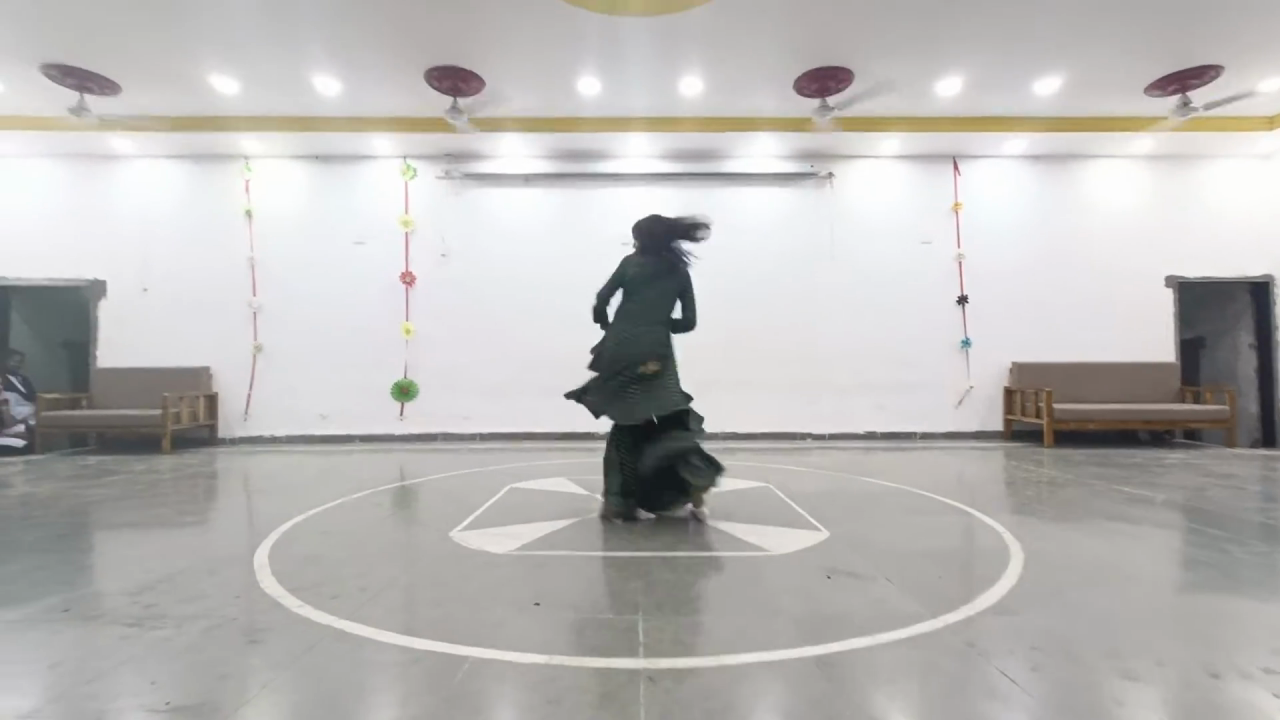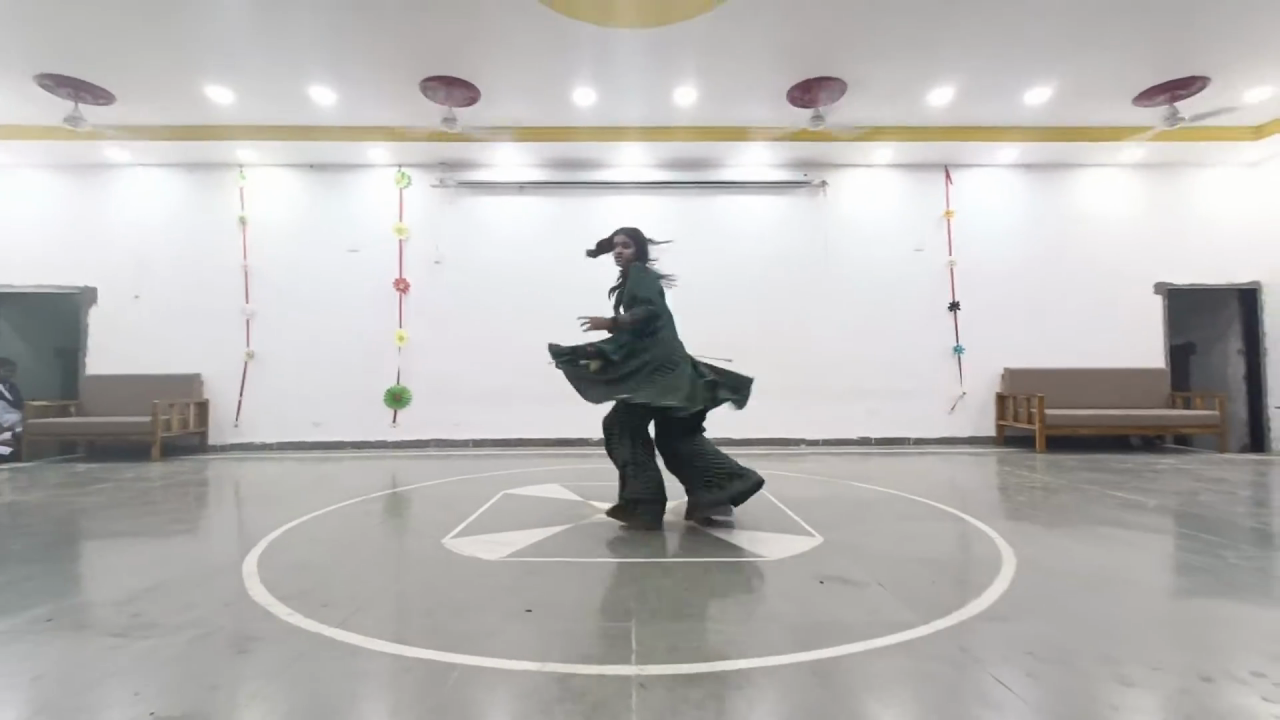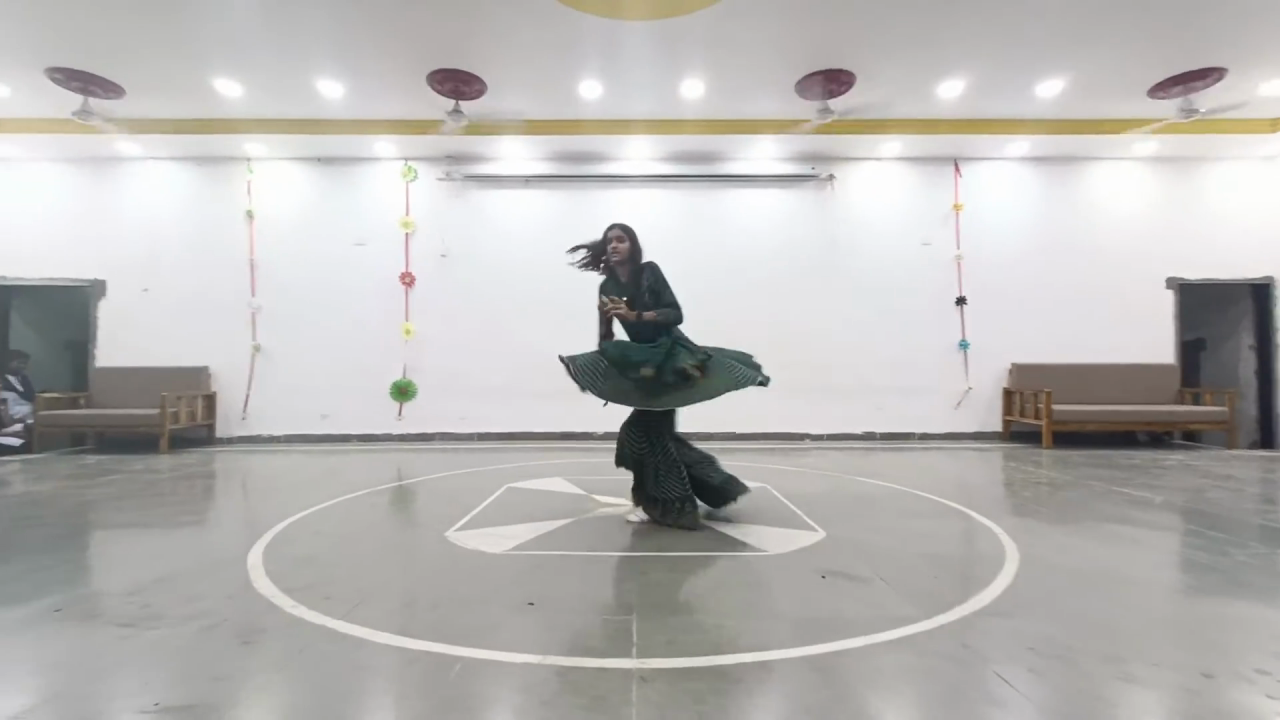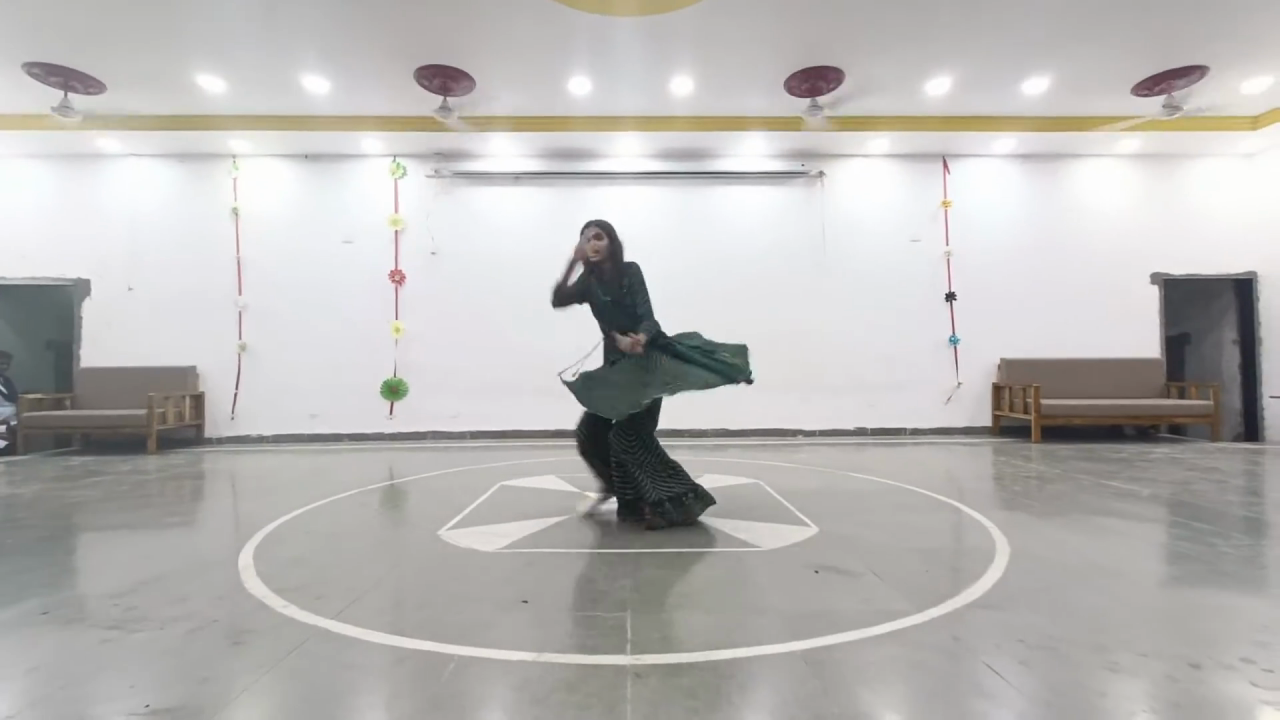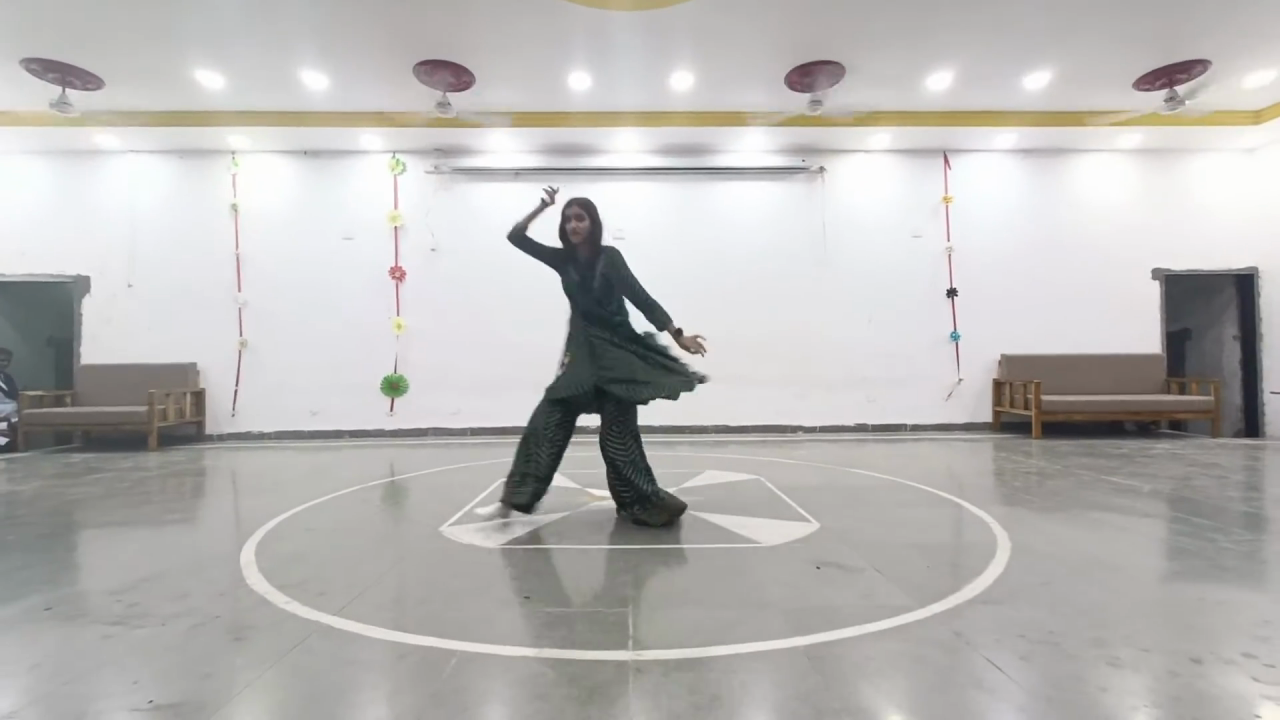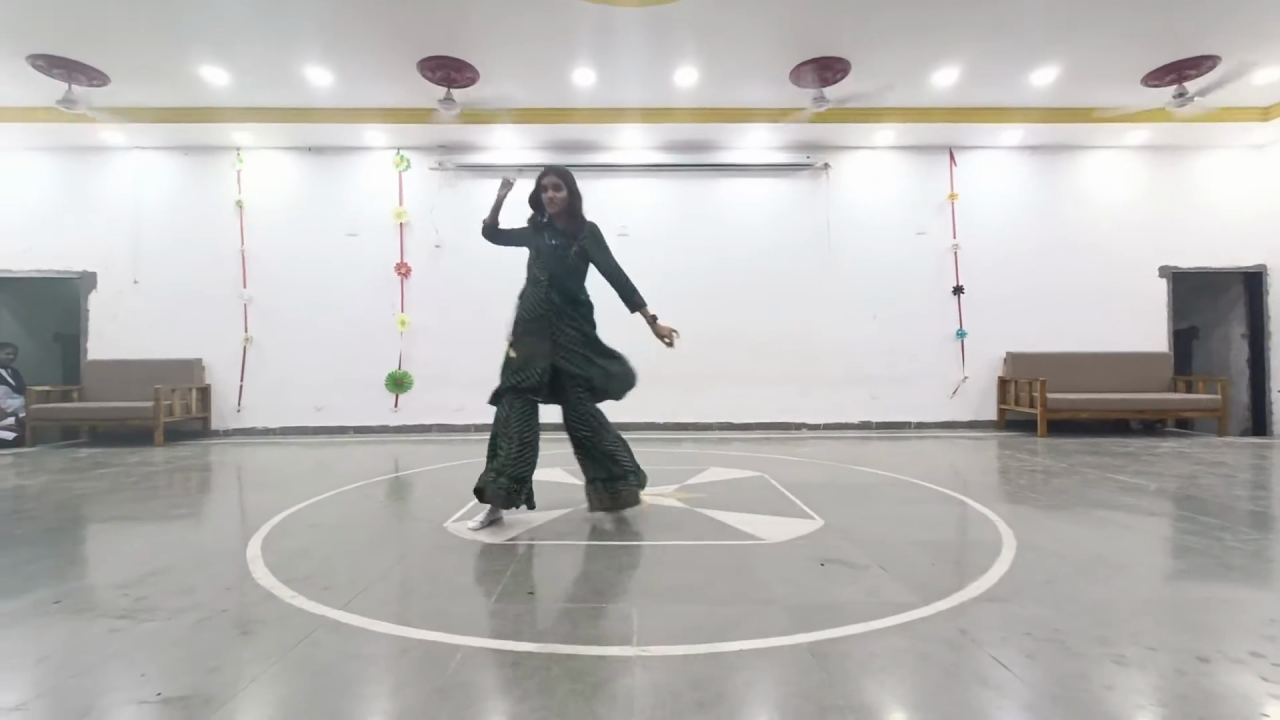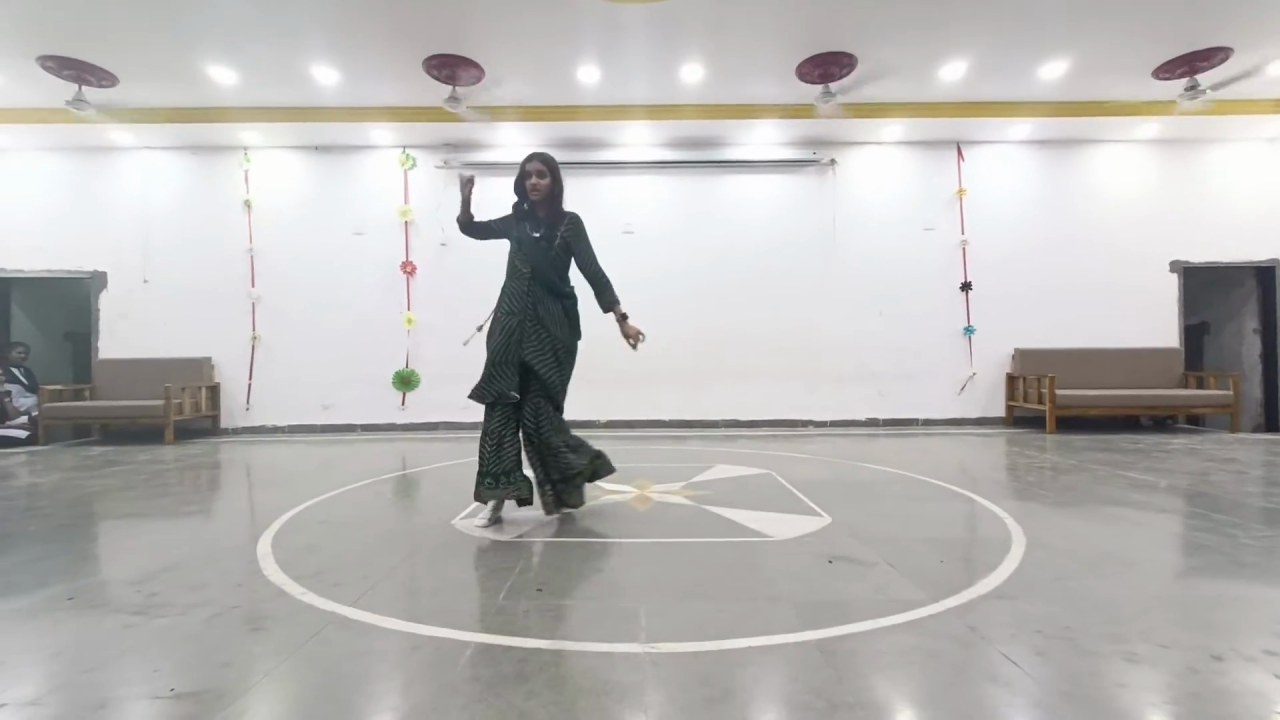
dt=0.2s
person 1, frame 1
left shoulder: (630, 263)
right shoulder: (679, 271)
left elbow: (602, 300)
right elbow: (688, 322)
left wrist: (608, 328)
left hip: (621, 351)
right hip: (653, 352)
left knee: (625, 427)
right knee: (670, 424)
left ankle: (622, 503)
right ankle: (693, 497)
person 1, frame 2
left shoulder: (639, 272)
right shoulder: (634, 281)
left elbow: (652, 310)
left wrist: (611, 322)
left hip: (655, 361)
right hip: (666, 362)
left knee: (624, 428)
right knee: (678, 436)
left ankle: (643, 509)
right ankle: (711, 501)
person 1, frame 3
left shoulder: (650, 272)
right shoulder: (608, 287)
left elbow: (676, 314)
right elbow: (605, 346)
left wrist: (634, 317)
right wrist: (607, 316)
left hip: (671, 358)
right hip: (647, 361)
left knee: (640, 431)
right knee: (656, 432)
left ankle: (666, 505)
right ankle: (717, 488)
person 1, frame 4
left shoulder: (630, 272)
right shoulder: (588, 282)
left elbow: (648, 319)
right elbow: (558, 301)
left wrist: (639, 339)
right wrist: (575, 262)
left hip: (648, 361)
right hip: (617, 363)
left knee: (628, 435)
right knee: (590, 432)
left ankle: (665, 505)
right ankle: (622, 485)
person 1, frame 5
left shoulder: (609, 257)
right shoulder: (563, 258)
left elbow: (640, 297)
right elbow: (515, 237)
left wrist: (677, 334)
right wrist: (540, 208)
left hip: (617, 350)
right hip: (581, 351)
left knee: (619, 431)
right knee: (547, 421)
left ankle: (644, 502)
right ankle: (513, 498)
person 1, frame 6
left shoulder: (587, 233)
right shoulder: (536, 232)
left elbow: (616, 277)
right elbow: (491, 233)
left wrist: (651, 320)
right wrist: (502, 197)
left hip: (571, 329)
right hip: (531, 328)
left knee: (581, 411)
right knee: (515, 407)
left ankle: (616, 485)
right ankle: (496, 501)
person 1, frame 7
left shoulder: (569, 224)
right shoulder: (518, 221)
left elbow: (594, 274)
right elbow: (471, 228)
left wrist: (622, 319)
right wrist: (465, 197)
left hip: (552, 323)
right hip: (512, 321)
left knee: (540, 409)
right knee: (501, 405)
left ankle: (563, 486)
right ankle: (497, 496)
